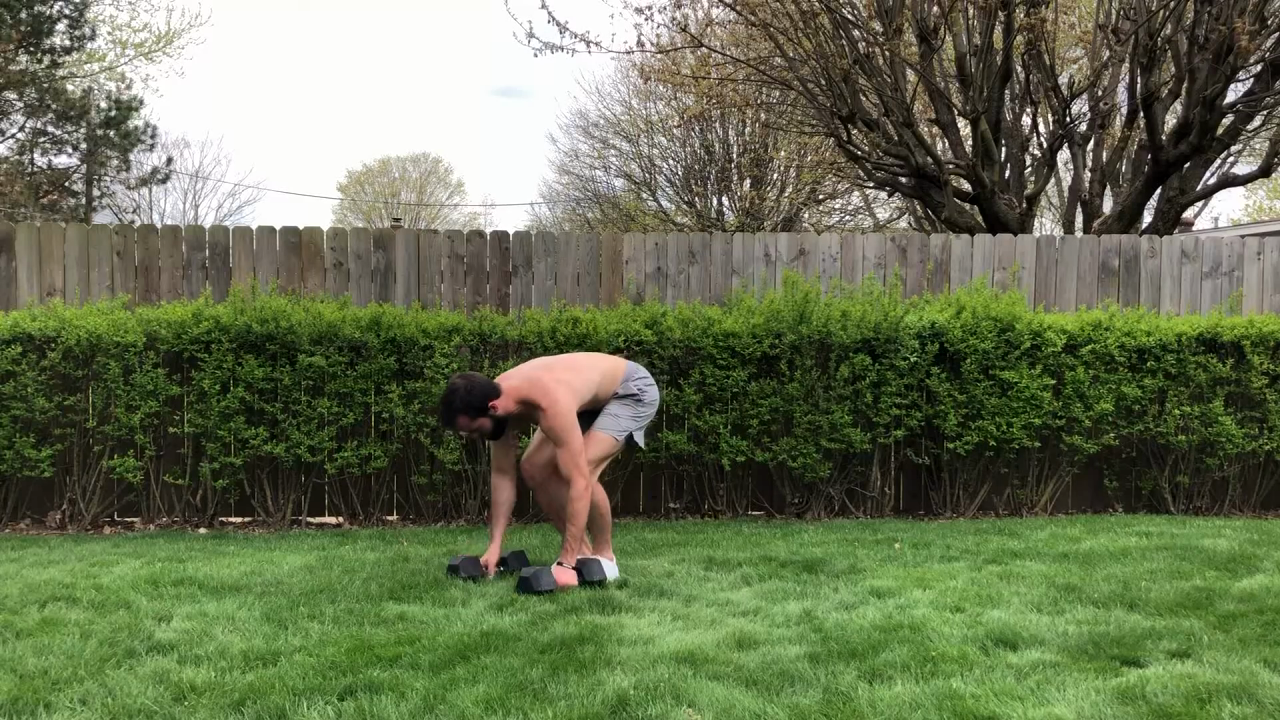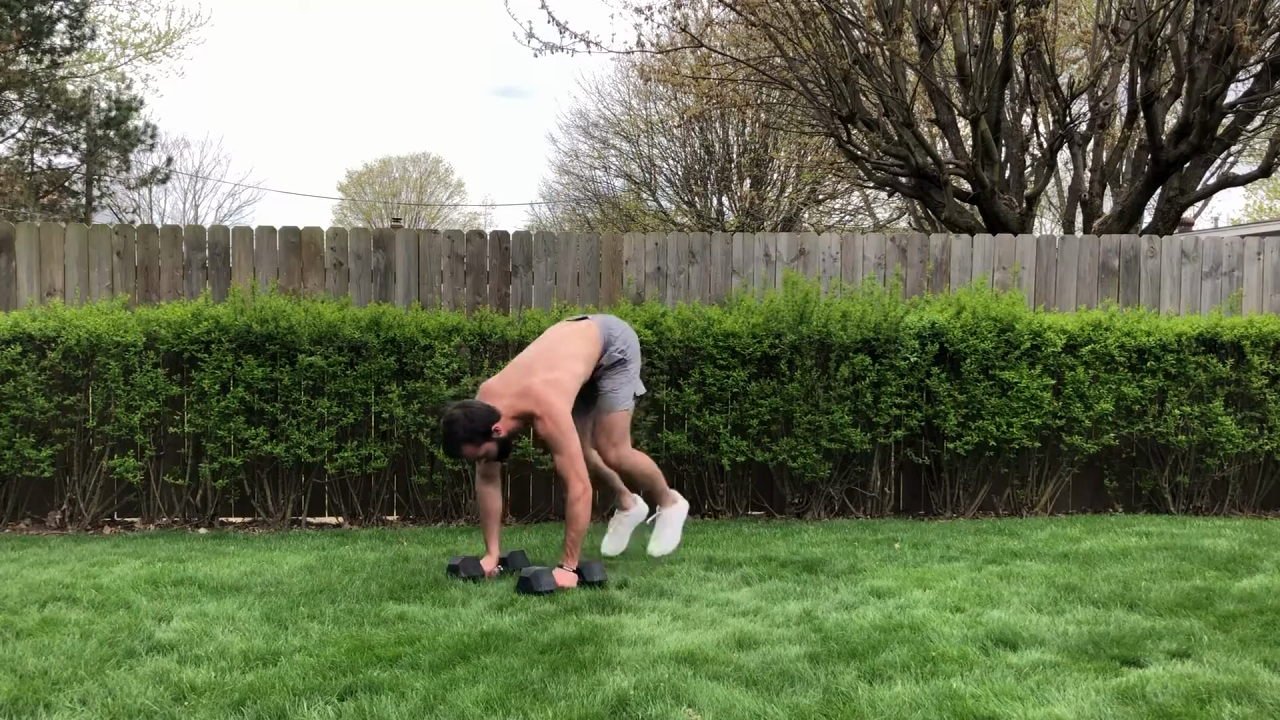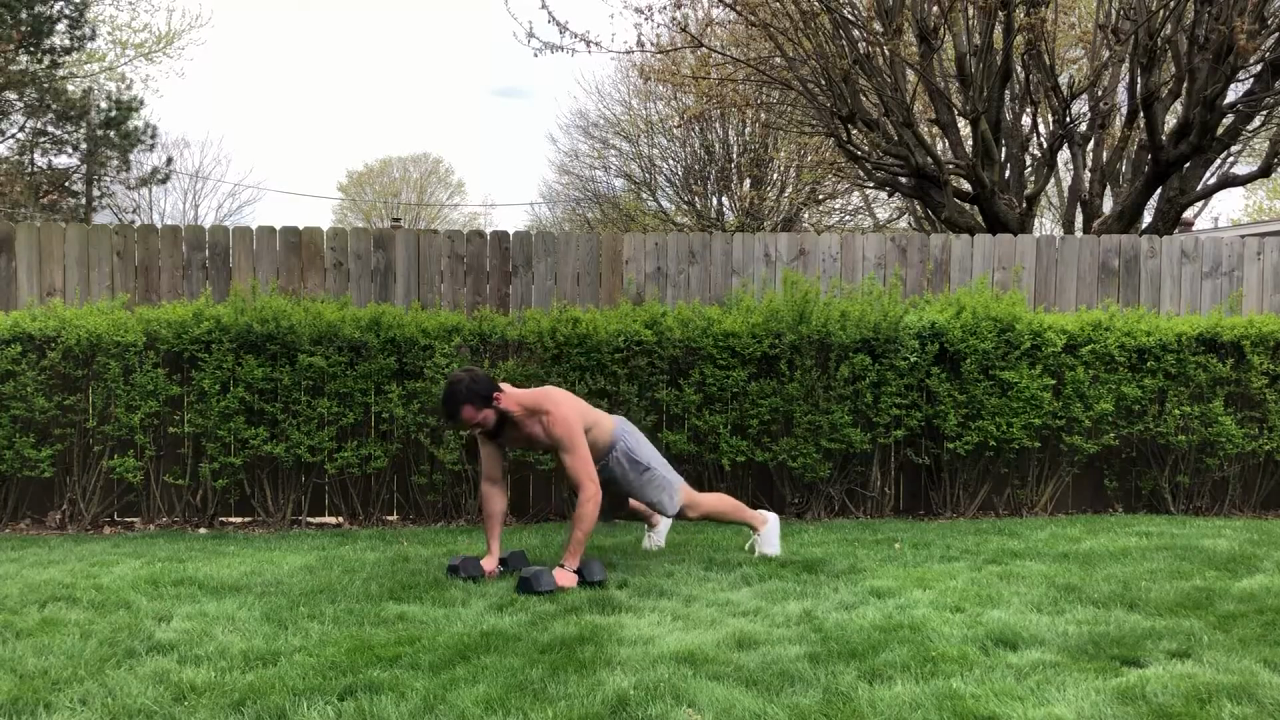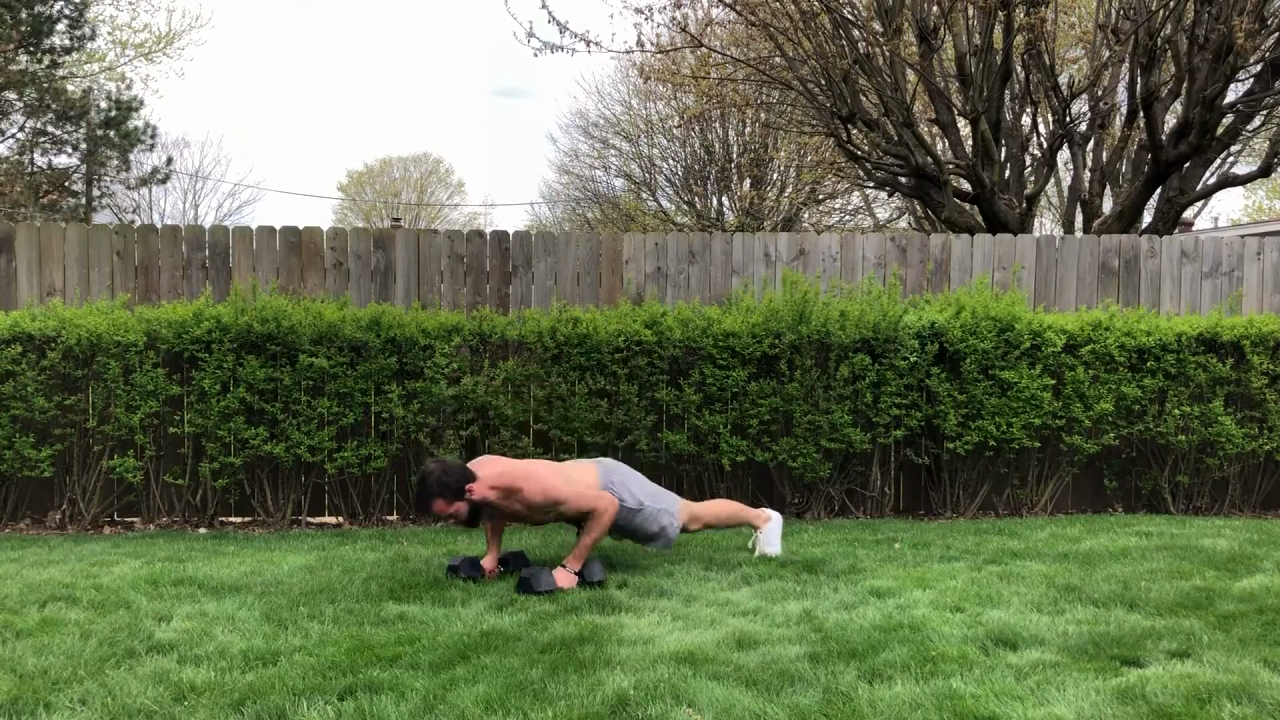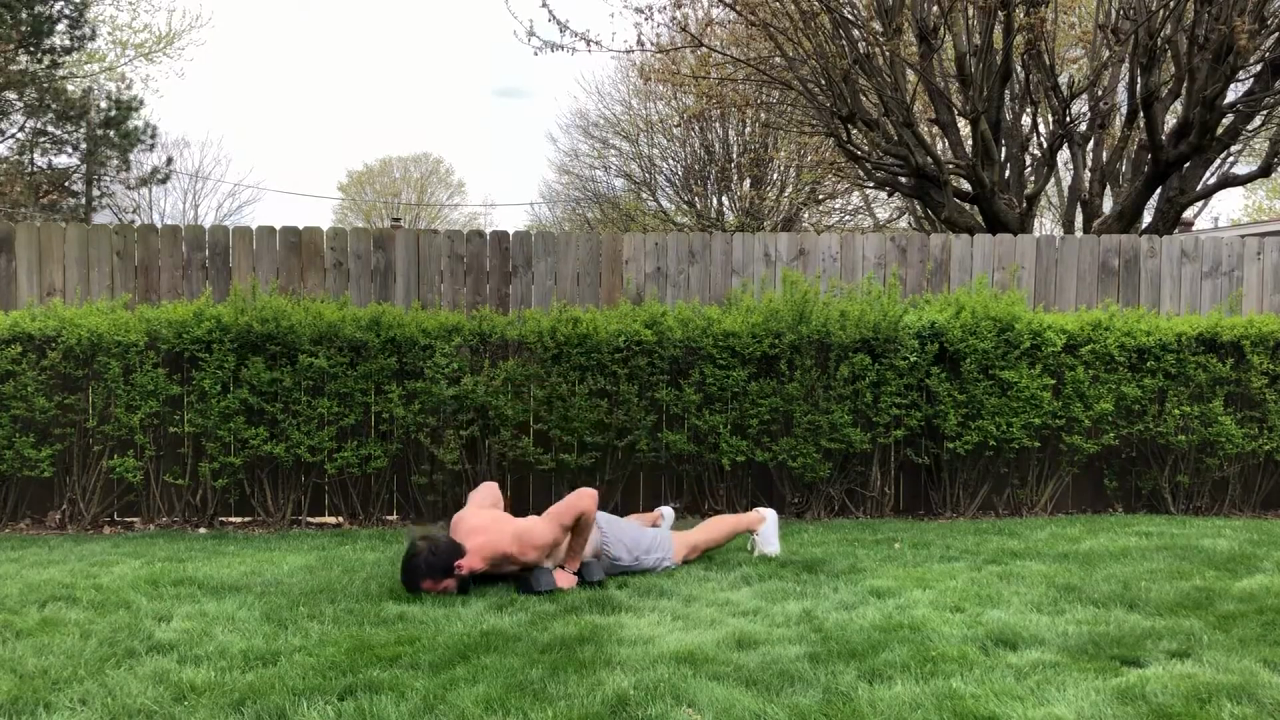
dt=0.4s
person 1, frame 1
left shoulder: (549, 403)
right shoulder: (498, 395)
left elbow: (579, 481)
right elbow: (503, 474)
left wrist: (566, 564)
right wrist: (495, 545)
left hip: (634, 389)
right hip: (594, 396)
left knee: (582, 469)
right knee: (533, 468)
left ankle: (604, 556)
right ankle: (582, 552)
person 1, frame 2
left shoulder: (546, 413)
right shoulder: (485, 405)
left elbow: (579, 488)
right elbow: (486, 480)
left wrist: (567, 567)
right wrist: (492, 553)
left hip: (612, 342)
right hip: (578, 337)
left knee: (613, 453)
right knee: (575, 450)
left ankle: (670, 503)
right ankle: (628, 504)
person 1, frame 3
left shoulder: (554, 414)
right shoulder: (491, 413)
left elbow: (590, 491)
right elbow: (492, 484)
left wrist: (569, 566)
right wrist: (493, 553)
left hip: (620, 447)
right hip: (594, 454)
left knee: (690, 507)
left ankle: (761, 521)
right ankle: (654, 518)
person 1, frame 4
left shoulder: (530, 487)
right shoulder: (474, 476)
left elbow: (607, 507)
left wrist: (571, 567)
right wrist: (492, 552)
left hip: (611, 491)
right hip: (584, 476)
left knee: (691, 518)
left ankle: (763, 519)
right ankle: (657, 532)
person 1, frame 5
left shoulder: (518, 548)
right shoulder: (460, 527)
left elbow: (587, 497)
right elbow: (489, 486)
left wrist: (569, 567)
left hip: (603, 548)
right hip: (573, 526)
left knee: (689, 547)
left ankle: (757, 519)
right ankle: (656, 517)
